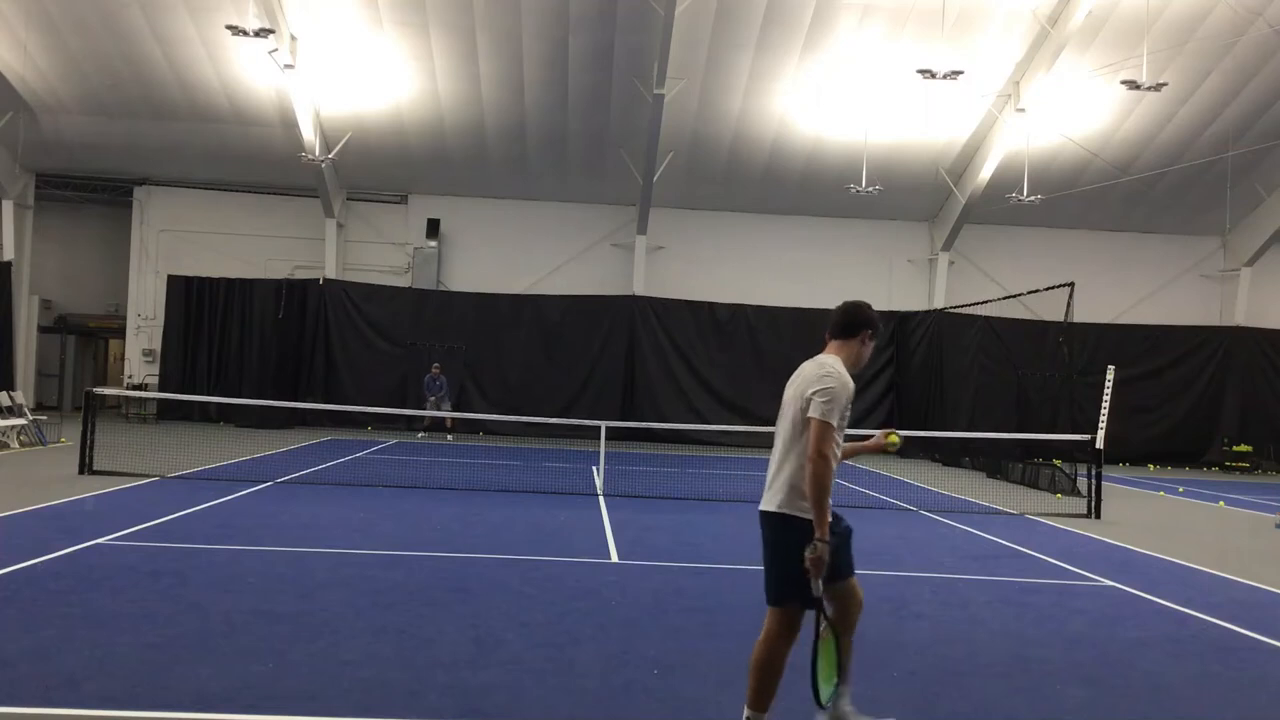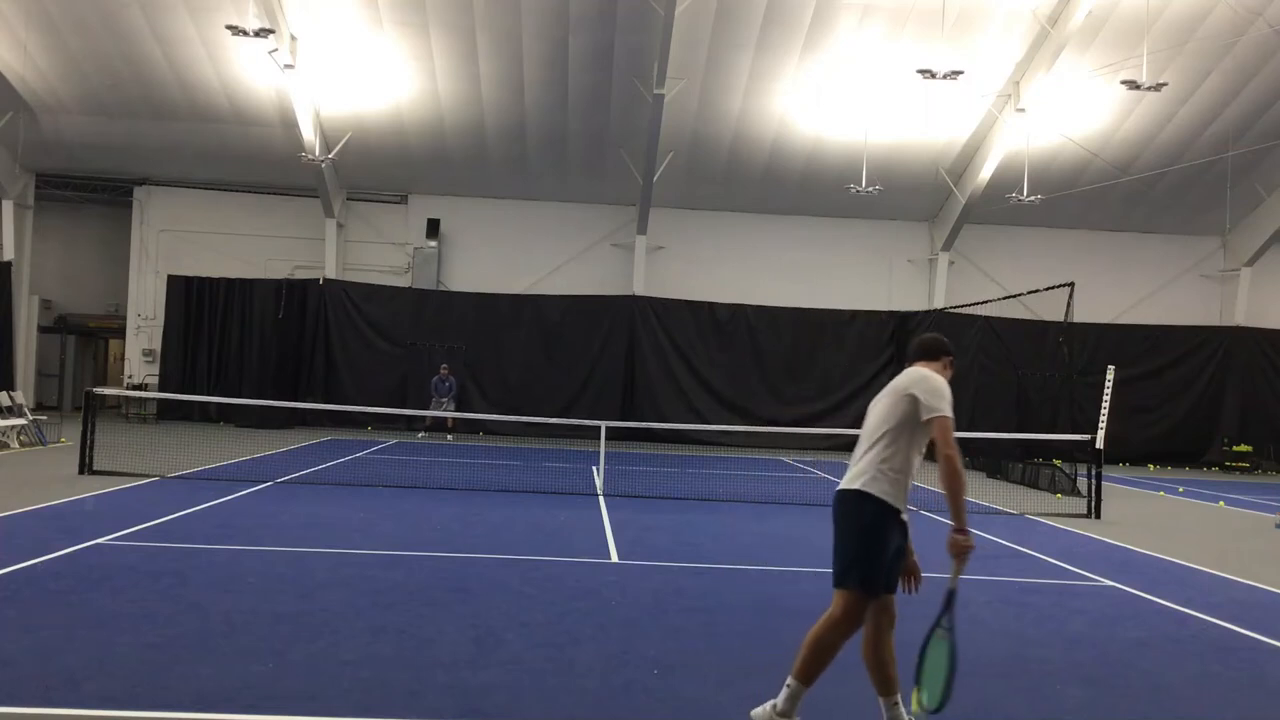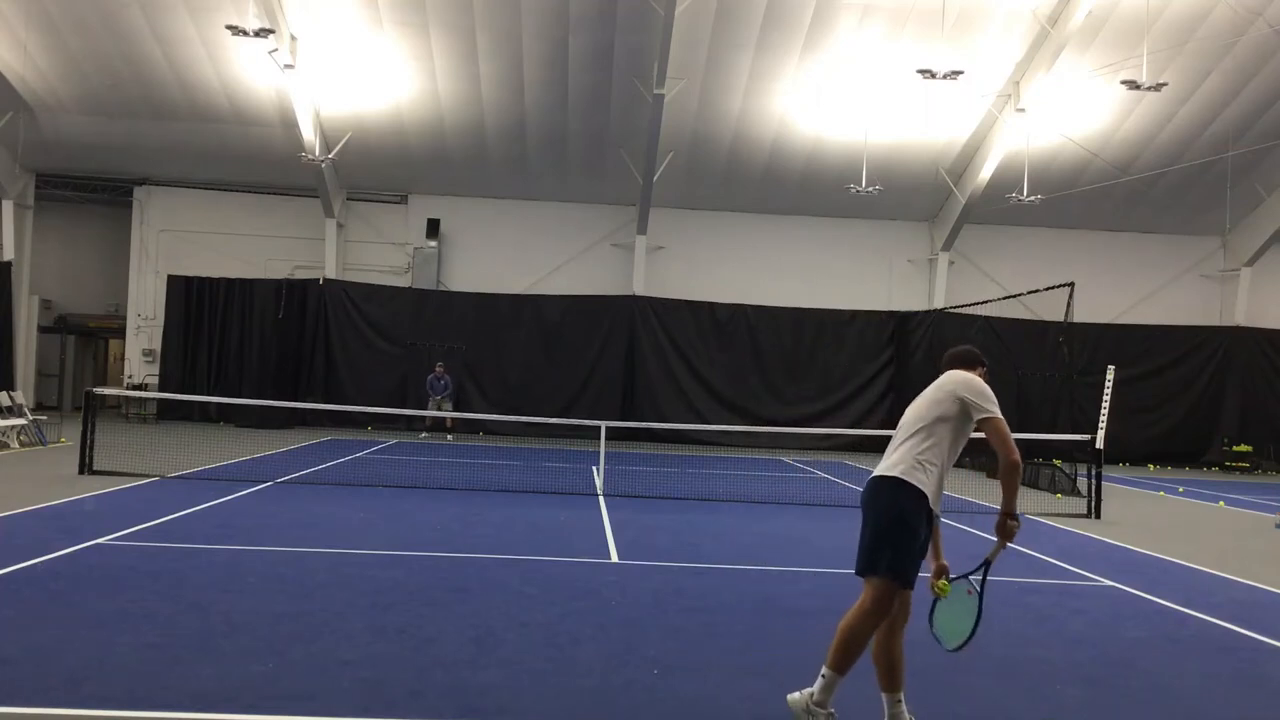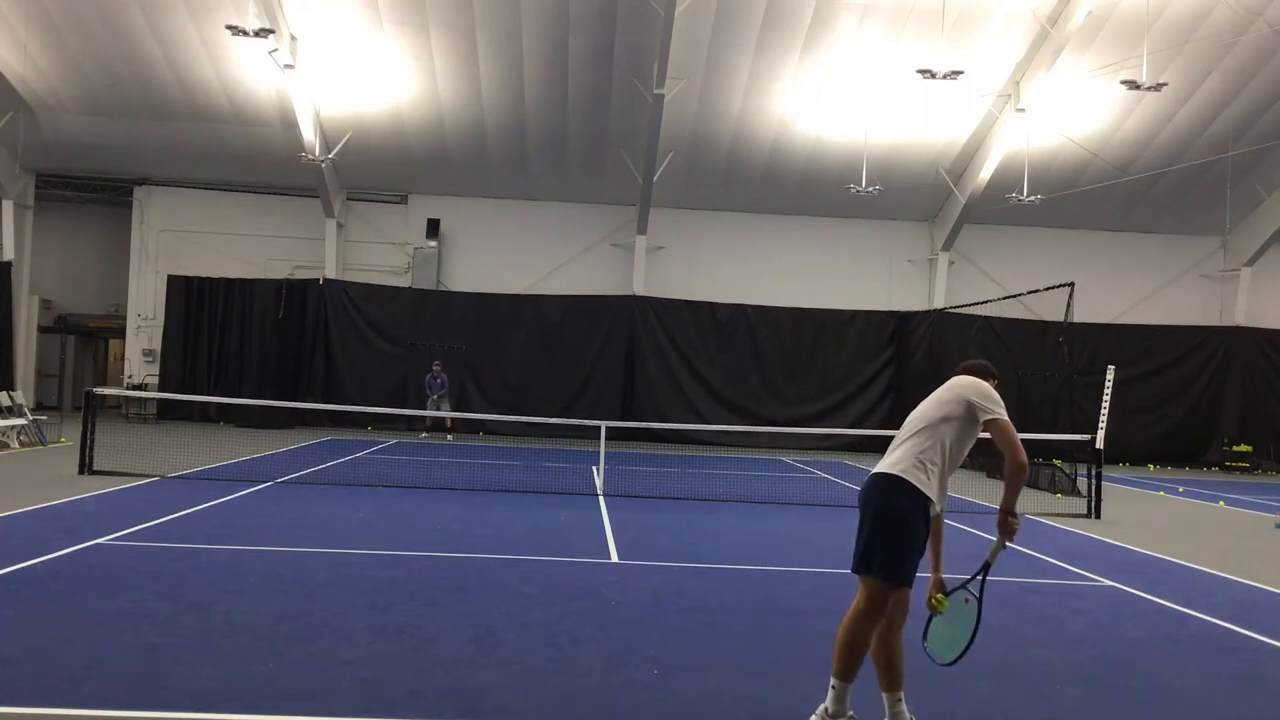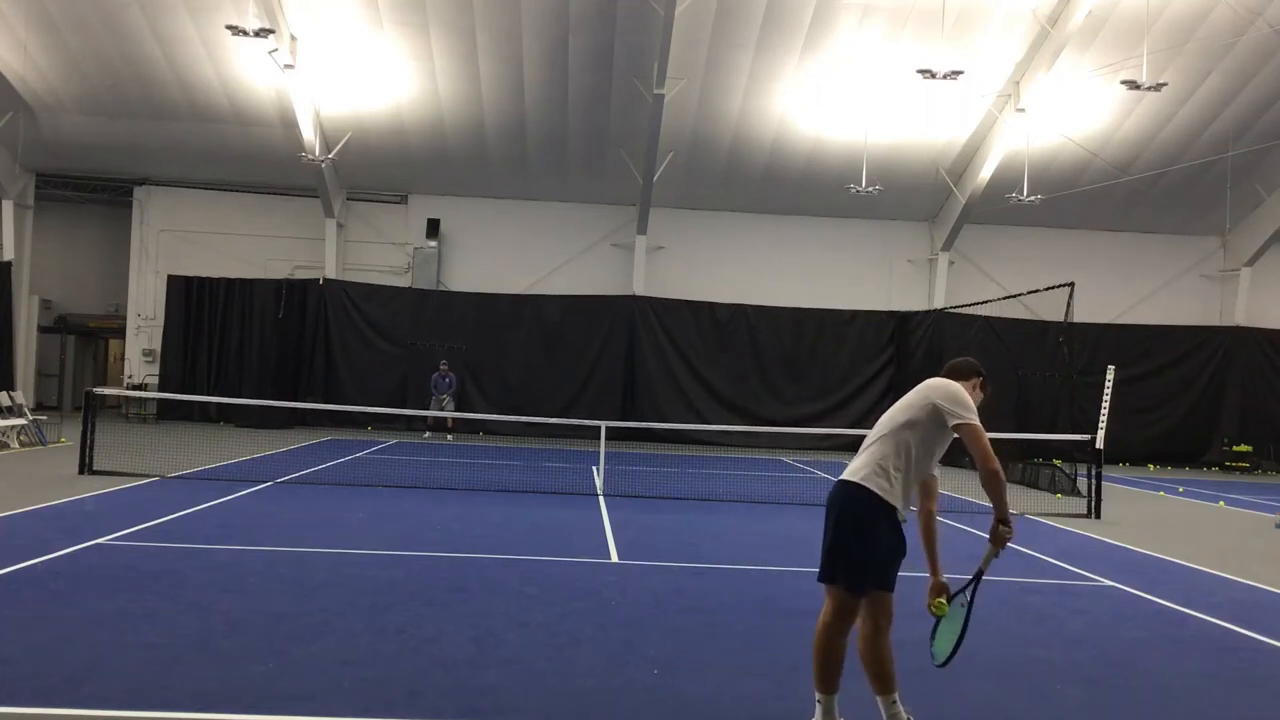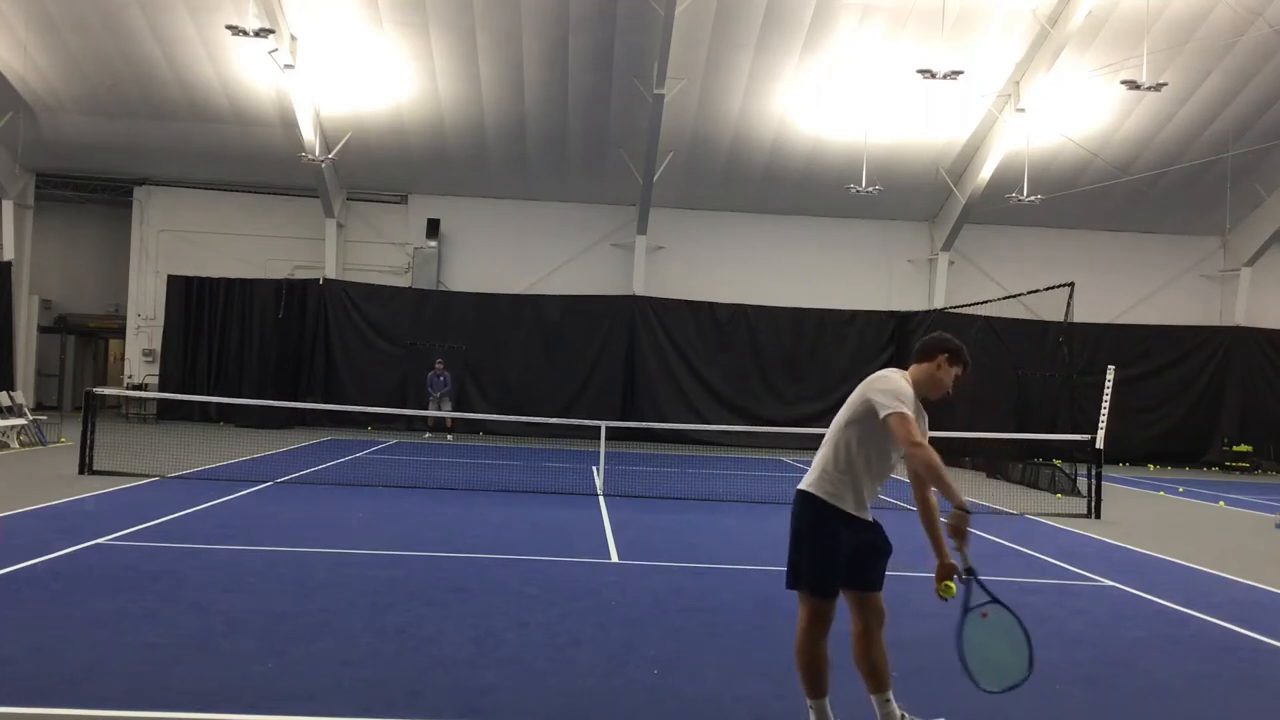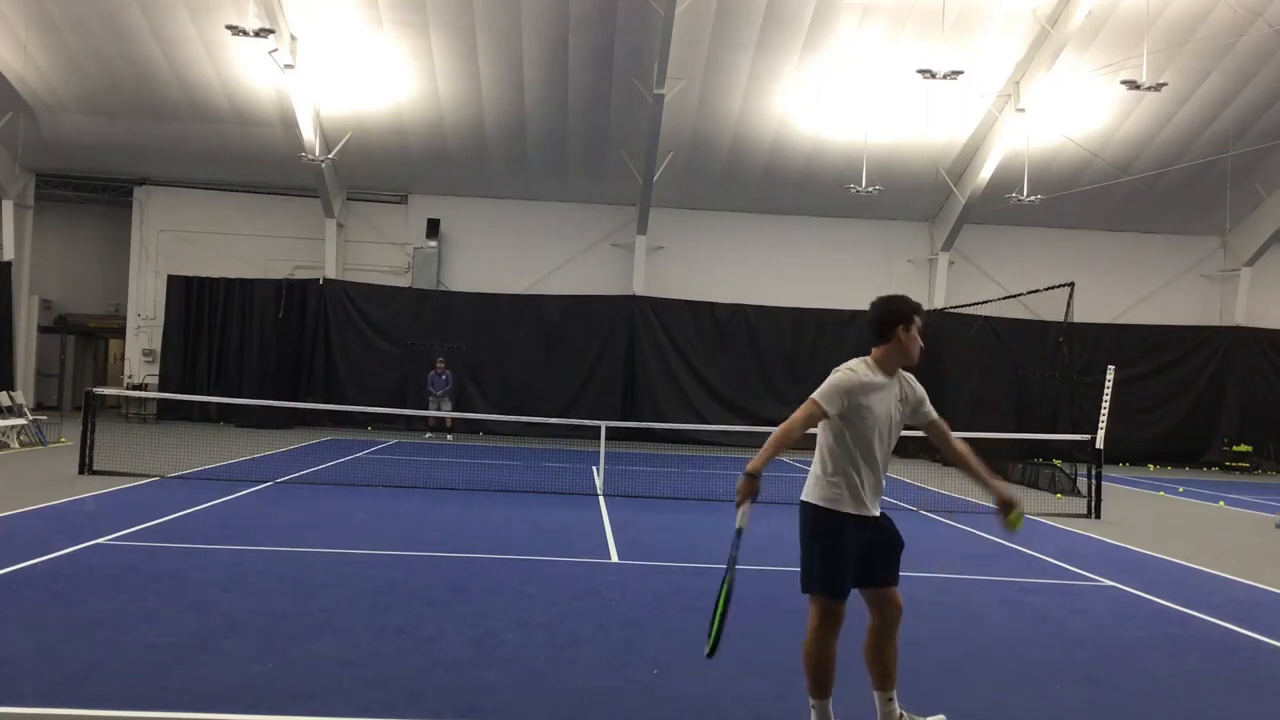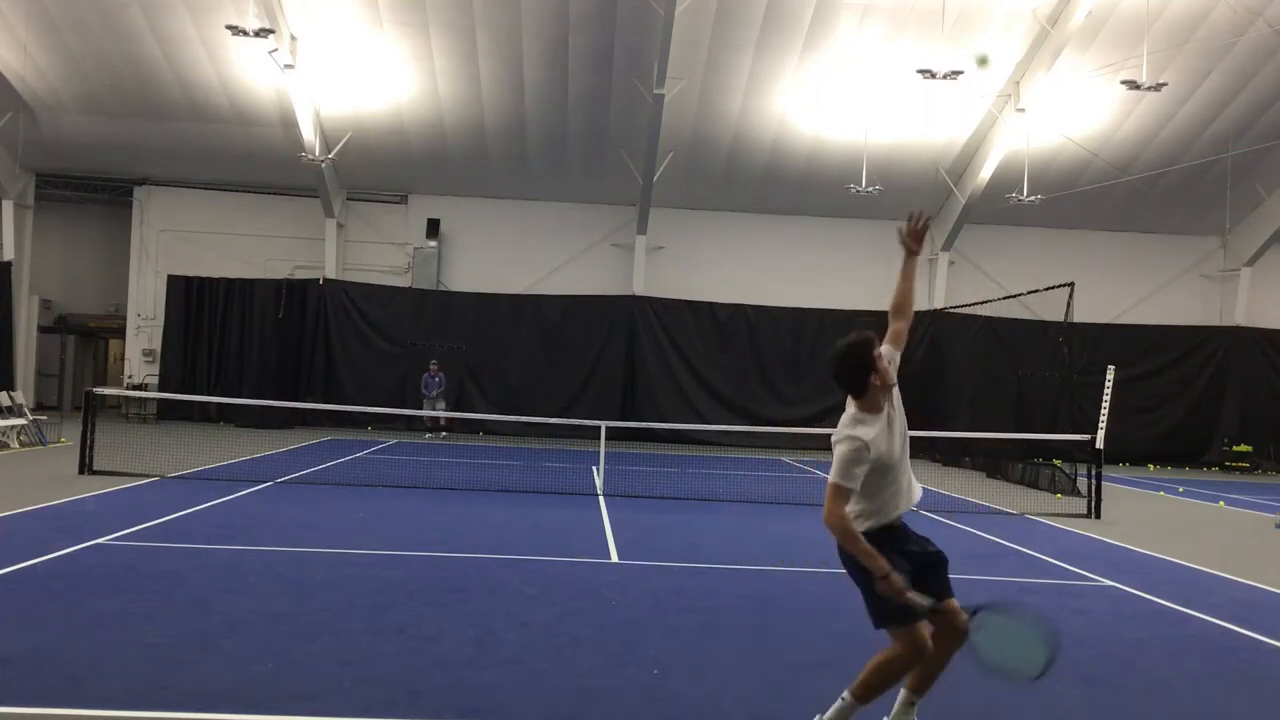
dt=0.5s
person 1, frame 1
left shoulder: (811, 369)
right shoulder: (836, 377)
right elbow: (817, 458)
left wrist: (866, 446)
right wrist: (821, 534)
left hip: (799, 514)
right hip: (795, 516)
left knee: (848, 601)
right knee: (785, 624)
person 1, frame 2
left shoulder: (898, 388)
right shoulder: (931, 382)
right elbow: (948, 455)
left wrist: (906, 551)
right wrist: (960, 528)
left hip: (873, 506)
right hip: (868, 505)
left knee: (883, 615)
right knee: (848, 611)
person 1, frame 3
left shoulder: (936, 394)
right shoulder: (969, 384)
right elbow: (1010, 457)
left wrist: (937, 558)
right wrist: (1007, 513)
left hip: (898, 494)
right hip: (898, 494)
left knee: (896, 612)
right knee: (877, 602)
person 1, frame 4
left shoulder: (946, 405)
right shoulder: (976, 387)
left elbow: (935, 498)
right elbow: (1017, 460)
left wrist: (936, 572)
right wrist: (1007, 511)
left hip: (902, 496)
right hip: (898, 492)
left knee: (894, 612)
right knee: (872, 601)
person 1, frame 5
left shoulder: (933, 428)
right shoulder: (950, 391)
left elbow: (927, 508)
right elbow: (989, 466)
left wrist: (936, 575)
right wrist: (1002, 519)
left hip: (882, 512)
right hip: (861, 501)
left knee: (878, 616)
right knee: (841, 611)
person 1, frame 6
left shoulder: (915, 413)
right shoulder: (890, 384)
left elbow: (923, 491)
right elbow: (917, 448)
left wrist: (942, 555)
right wrist: (958, 505)
left hip: (858, 516)
right hip: (822, 506)
left knee: (871, 615)
right knee: (817, 617)
person 1, frame 7
left shoulder: (908, 387)
right shoulder: (850, 379)
left elbow: (948, 441)
right elbow: (797, 422)
left wrist: (993, 486)
right wrist: (755, 469)
left hip: (870, 514)
right hip: (828, 512)
left knee: (888, 609)
right knee: (827, 617)
person 1, frame 8
left shoulder: (882, 385)
right shoulder: (855, 439)
left elbow: (900, 314)
right elbow: (834, 517)
left wrist: (911, 256)
right wrist: (880, 571)
left hip: (900, 531)
right hip: (871, 542)
left knee: (955, 627)
right knee: (914, 647)
